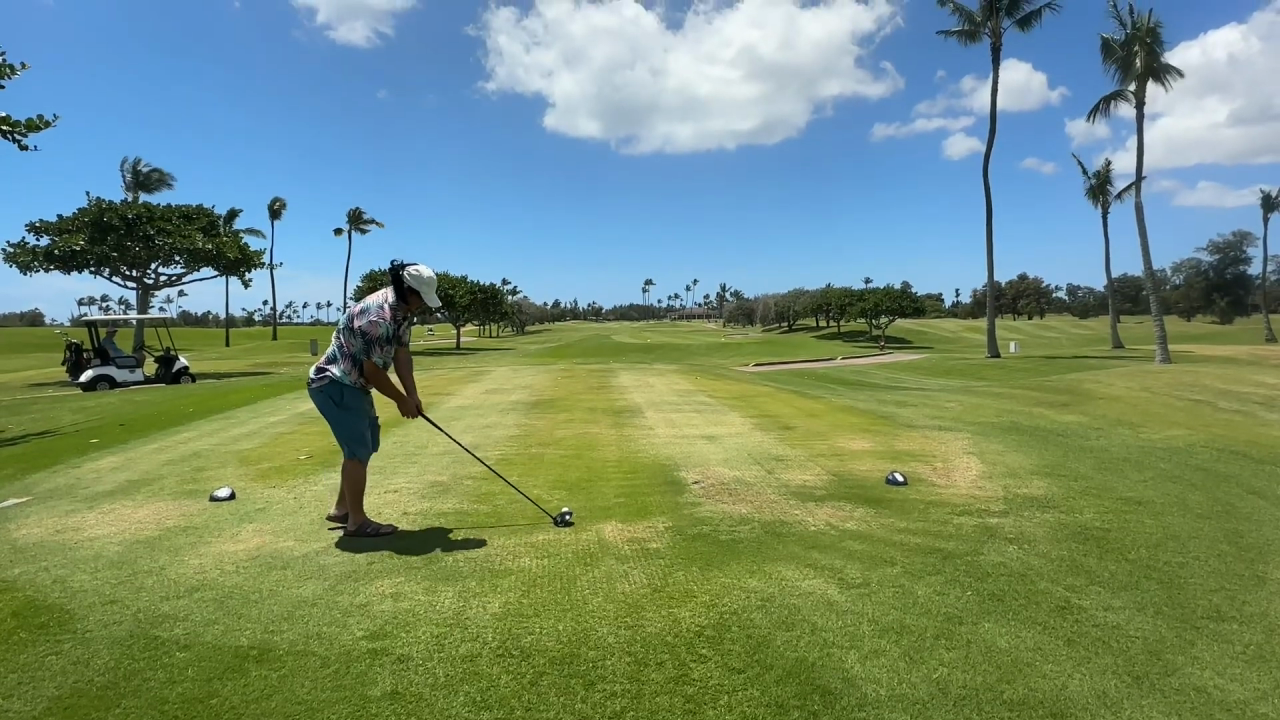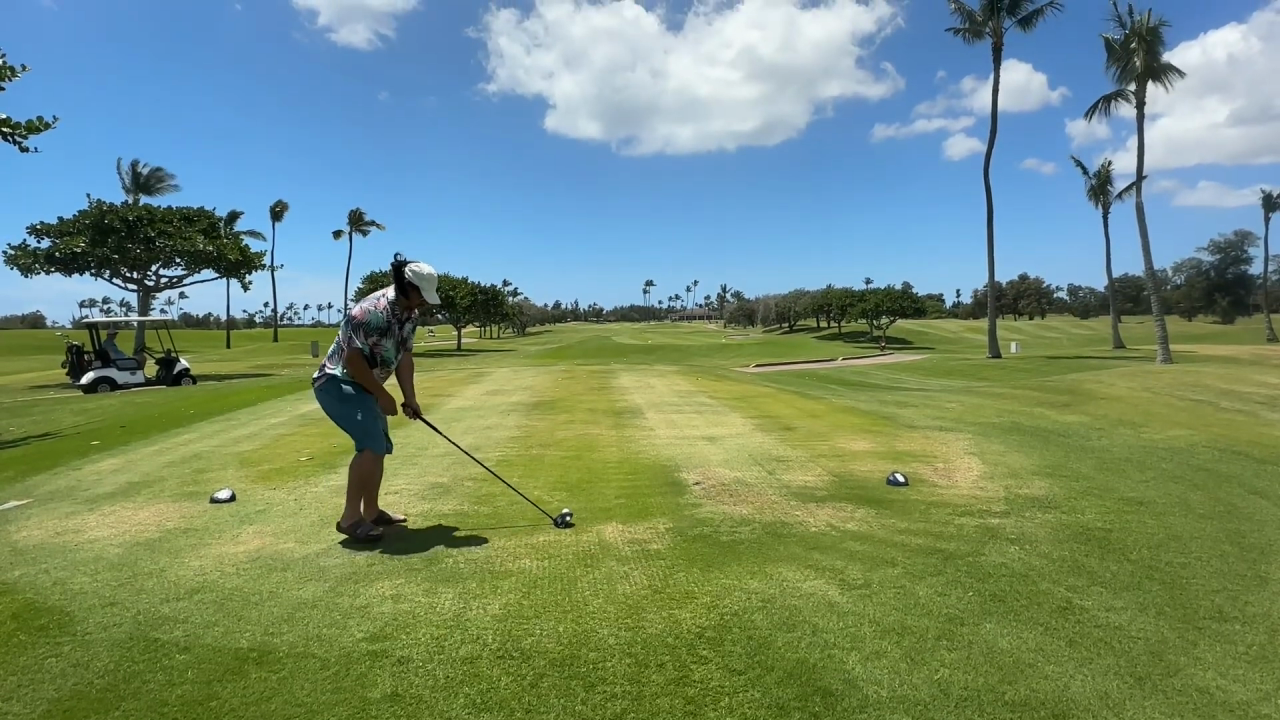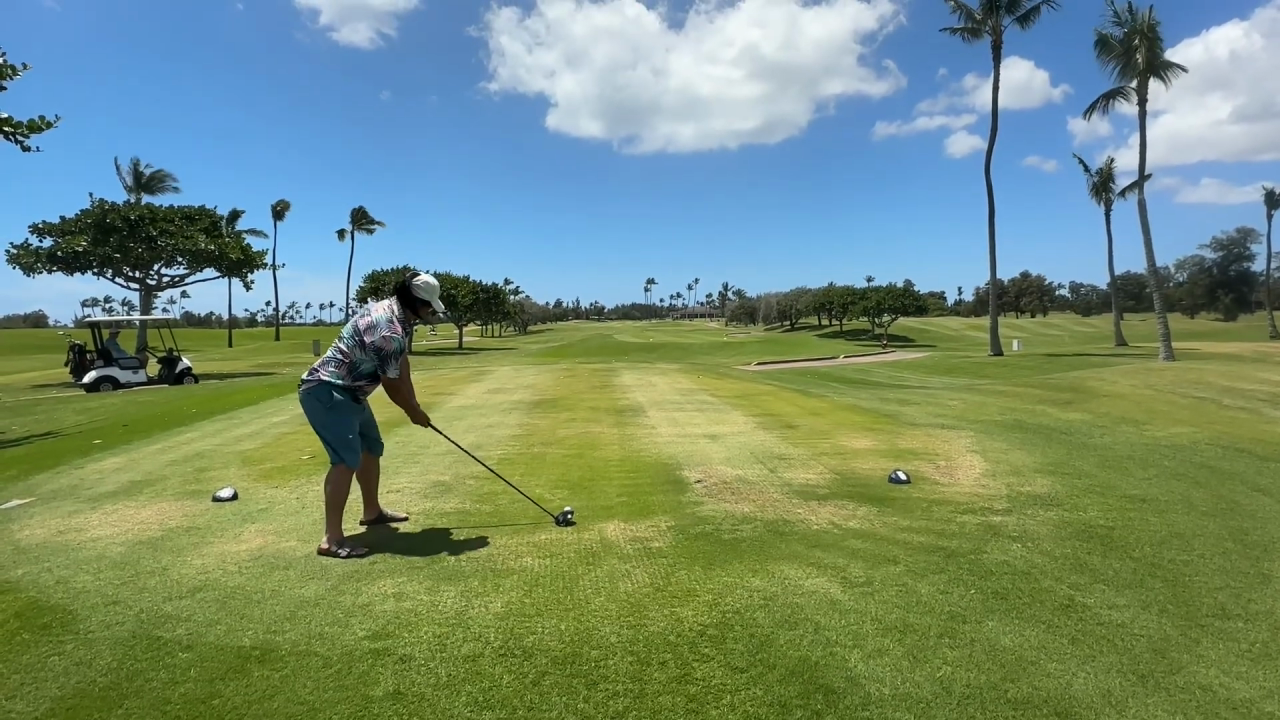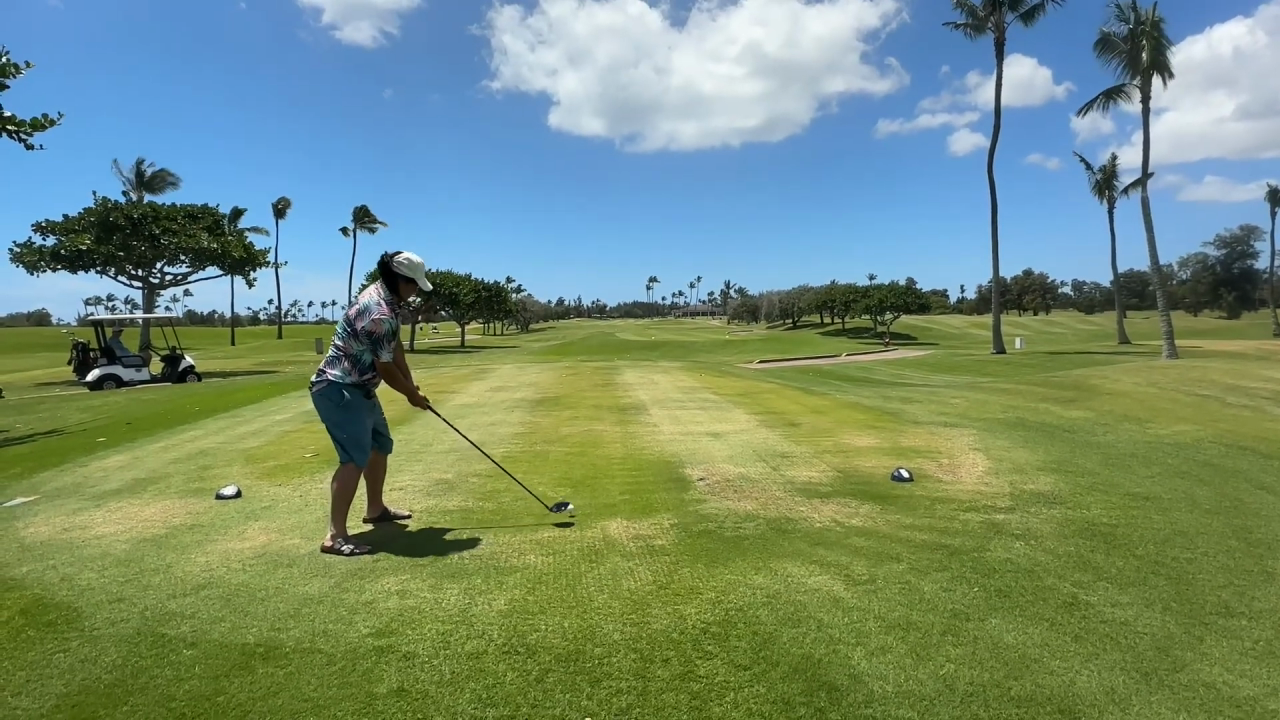
dt=0.7s
person 1, frame 1
left shoulder: (402, 310)
right shoulder: (378, 318)
left elbow: (401, 354)
right elbow: (373, 371)
left wrist: (412, 395)
right wrist: (401, 400)
left hip: (350, 384)
right hip: (335, 384)
left knee: (367, 445)
right knee: (358, 450)
left ankle: (343, 507)
right ankle: (356, 520)
person 1, frame 2
left shoulder: (409, 314)
right shoulder: (372, 311)
left elbow: (404, 356)
right elbow: (353, 358)
left wrist: (410, 398)
right wrist: (383, 396)
left hip: (363, 386)
right hip: (338, 383)
left knee: (378, 446)
right knee: (372, 444)
left ankle: (371, 511)
right ankle: (351, 516)
person 1, frame 3
left shoulder: (395, 312)
right shoulder: (389, 331)
left elbow: (402, 365)
right elbow: (391, 385)
left wrist: (414, 404)
right wrist: (415, 413)
left hip: (347, 391)
right hip: (326, 391)
left knee: (371, 447)
right knee: (347, 458)
left ankle: (372, 511)
right ankle: (331, 538)
person 1, frame 4
left shoulder: (384, 298)
right shoulder: (379, 314)
left elbow: (394, 346)
right elbow: (384, 367)
left wrist: (411, 383)
right wrist: (411, 395)
left hip: (357, 388)
right hip: (339, 390)
left knee: (380, 445)
right knee: (355, 457)
left ankle: (376, 509)
right ankle: (335, 535)
